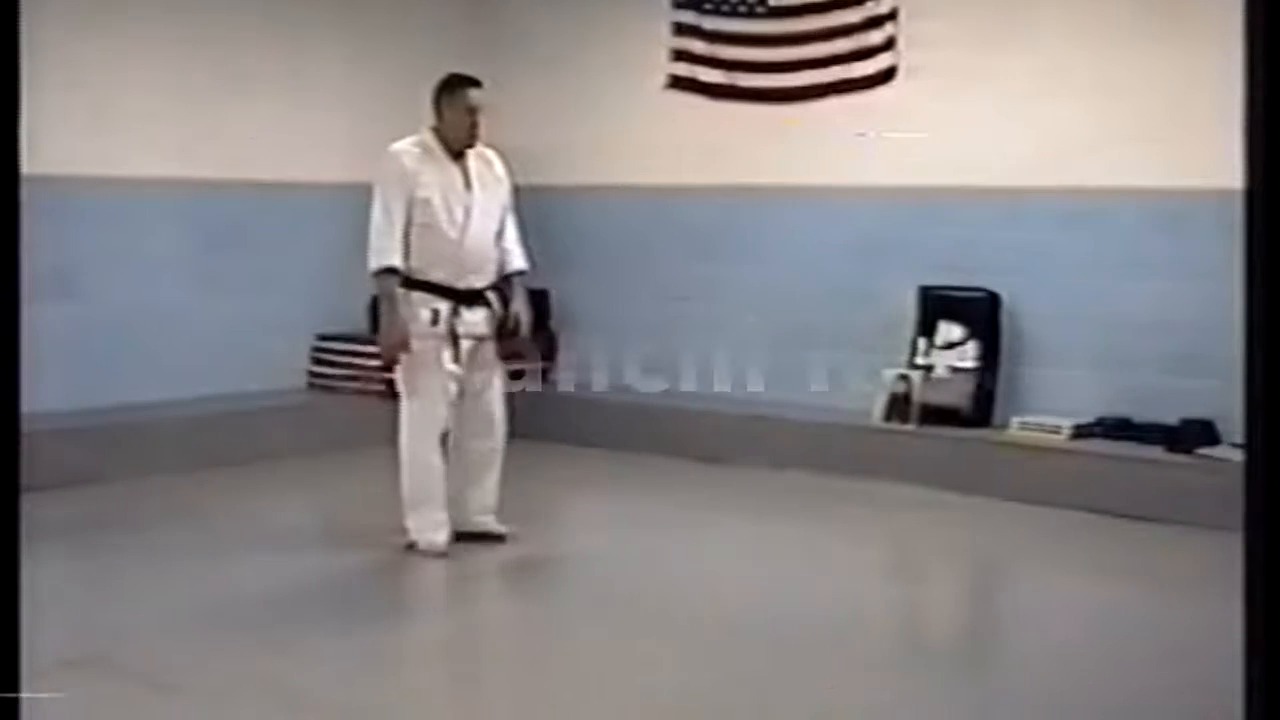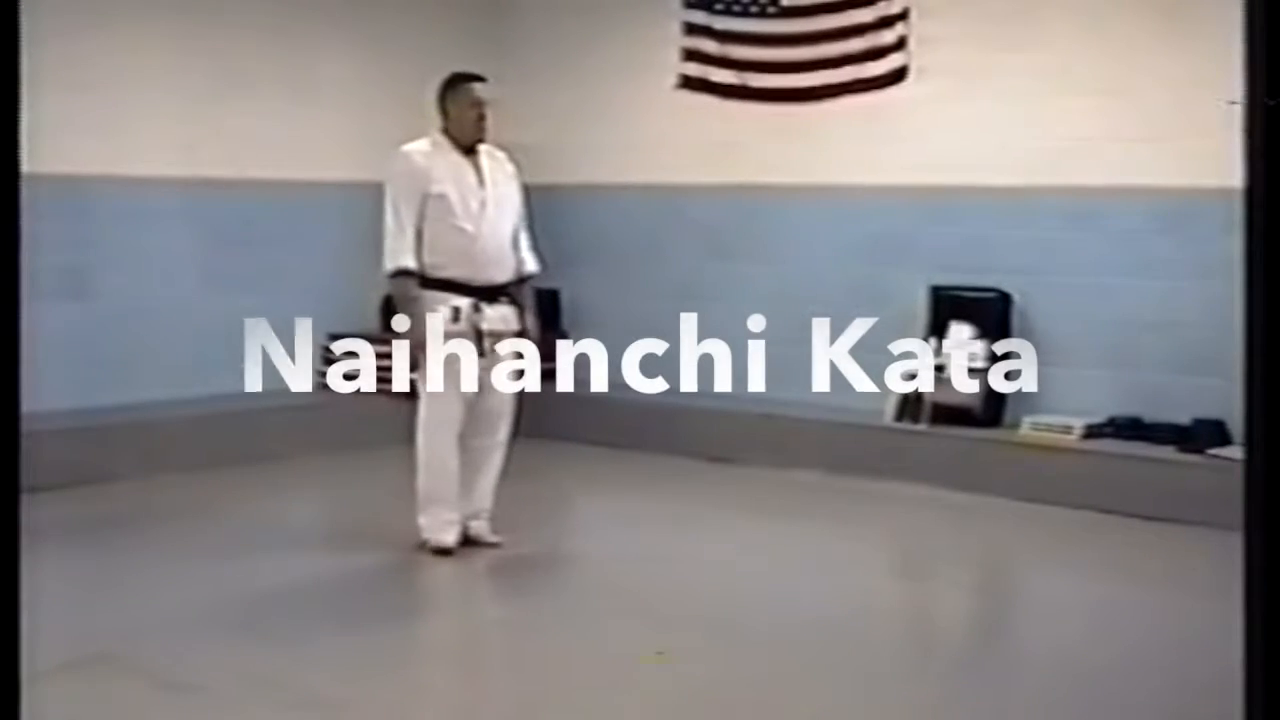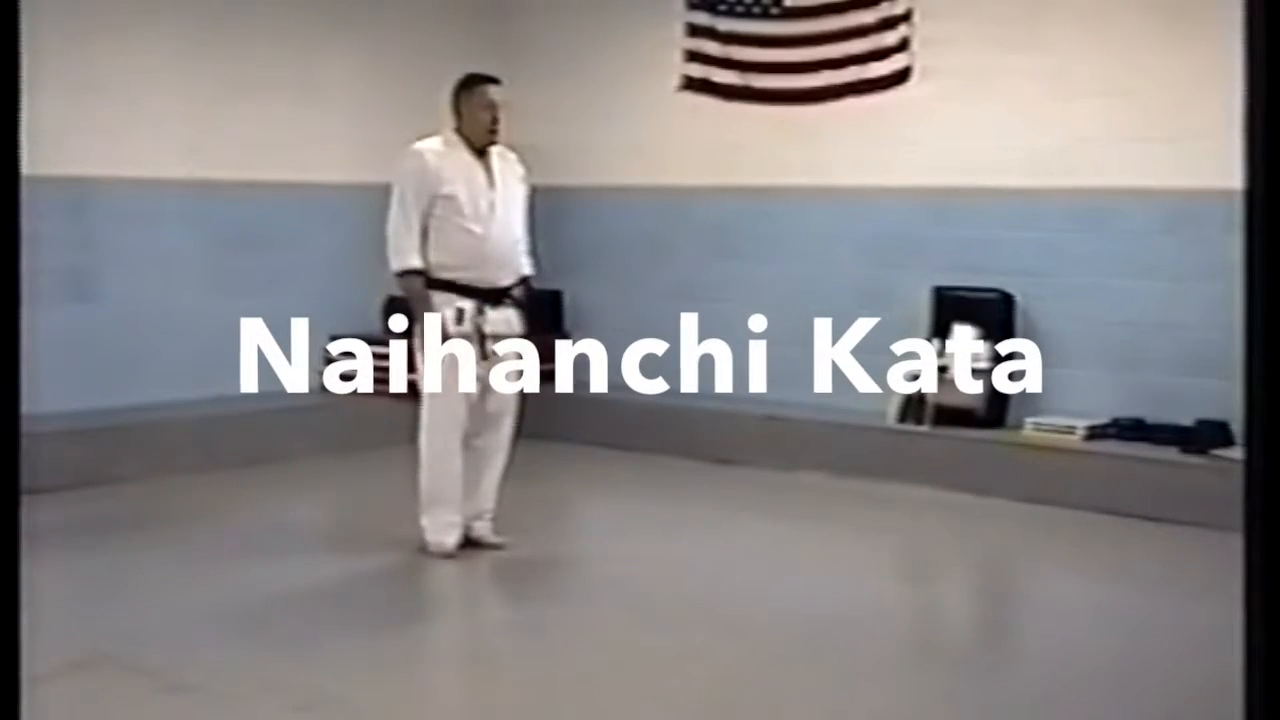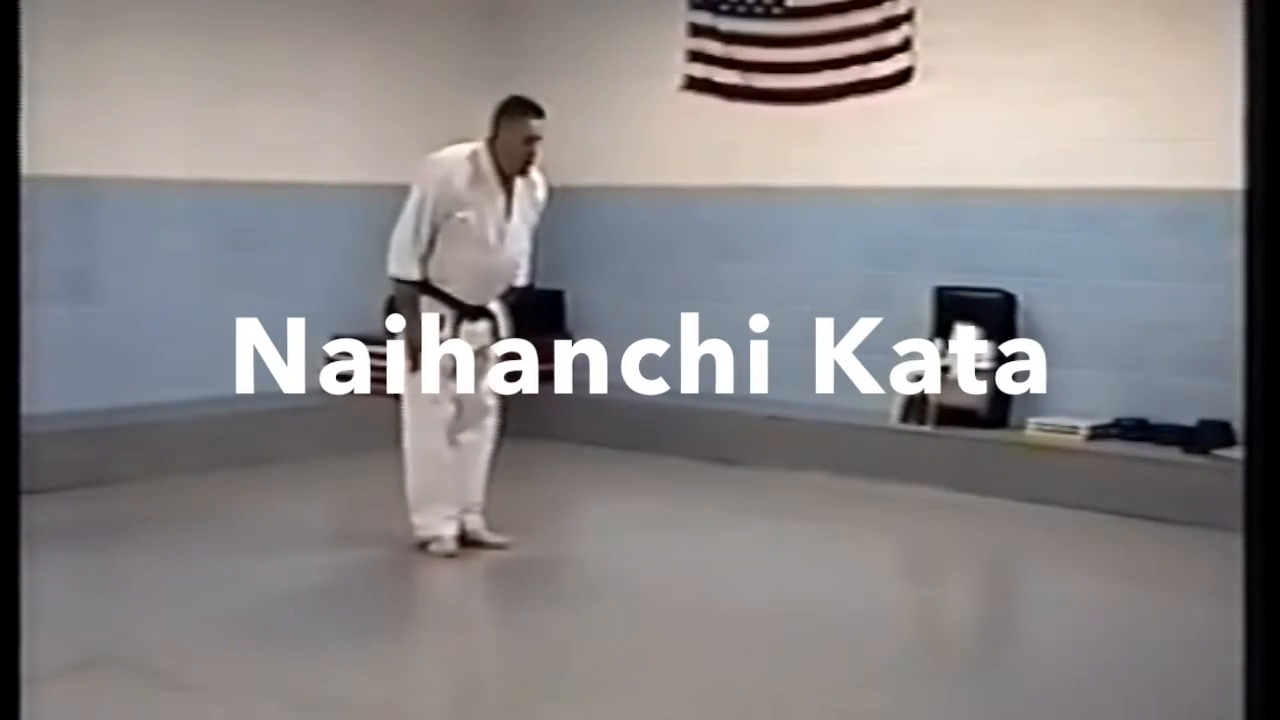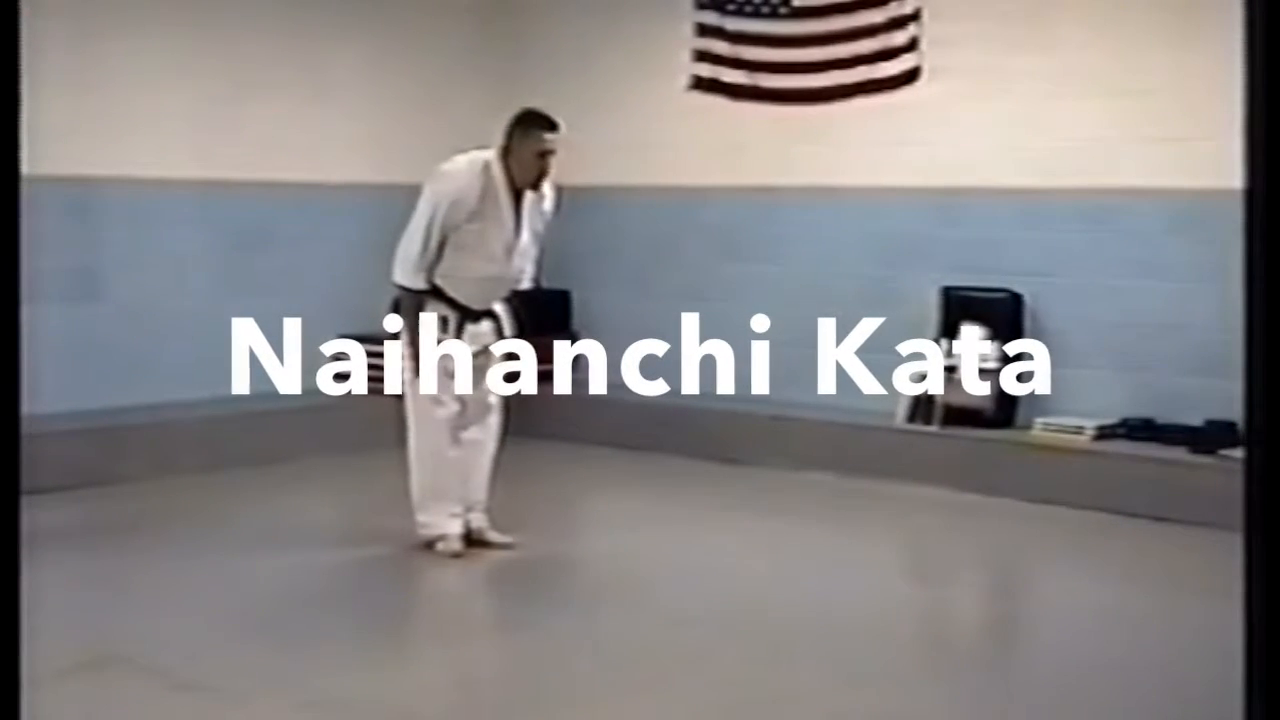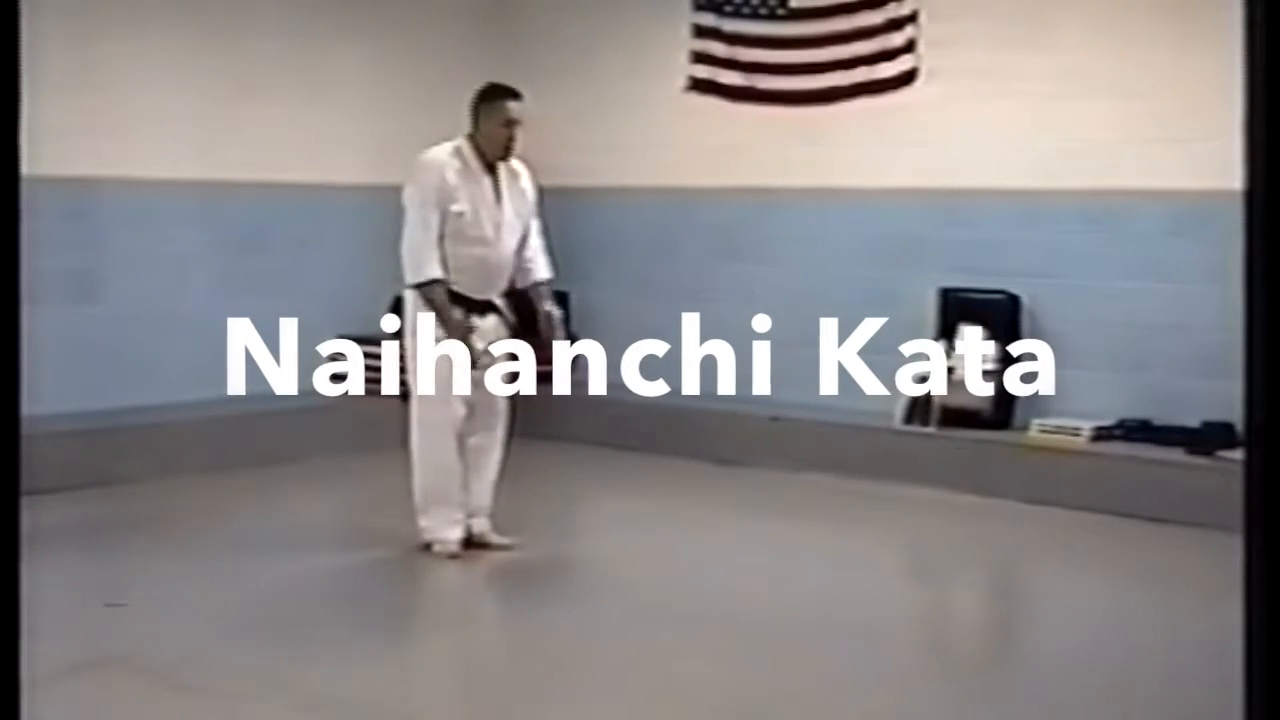
dt=0.5s
person 1, frame 1
left shoulder: (492, 165)
right shoulder: (404, 161)
left elbow: (506, 237)
right elbow: (386, 243)
left wrist: (517, 297)
right wrist: (390, 315)
left hip: (481, 312)
right hip: (426, 312)
left knee: (485, 421)
right knee: (425, 423)
left ankle: (475, 515)
right ankle: (426, 528)
person 1, frame 2
left shoulder: (501, 165)
right shoulder: (415, 161)
left elbow: (518, 241)
right elbow: (400, 246)
left wrist: (527, 308)
right wrist: (411, 316)
left hip: (498, 312)
right hip: (445, 310)
left knee: (491, 422)
right knee: (442, 420)
left ankle: (474, 518)
right ankle: (439, 526)
person 1, frame 3
left shoulder: (511, 166)
right shoulder: (426, 160)
right elbow: (404, 243)
left wrist: (520, 307)
right wrist: (424, 315)
left hip: (501, 314)
right hip: (450, 312)
left knee: (494, 422)
right knee: (445, 422)
left ankle: (477, 520)
right ankle: (441, 529)
person 1, frame 4
left shoulder: (534, 185)
right shoulder: (447, 171)
right elbow: (406, 250)
left wrist: (509, 314)
right wrist: (413, 324)
left hip: (486, 317)
right hip: (434, 313)
left knee: (479, 417)
right knee: (430, 419)
left ankle: (469, 519)
right ankle: (435, 525)
person 1, frame 5
left shoulder: (542, 195)
right shoulder: (459, 181)
right elbow: (413, 259)
left wrist: (509, 320)
right wrist: (416, 332)
left hip: (487, 317)
right hip: (436, 314)
left knee: (482, 417)
right knee: (436, 418)
left ankle: (473, 518)
right ankle: (440, 524)
person 1, frame 6
left shoulder: (518, 177)
right shoulder: (436, 169)
left elbow: (529, 247)
right elbow: (420, 253)
left wrist: (545, 304)
right wrist: (449, 321)
left hip: (490, 314)
right hip: (441, 312)
left knee: (488, 420)
right knee: (440, 421)
left ankle: (475, 521)
right ankle: (441, 527)
